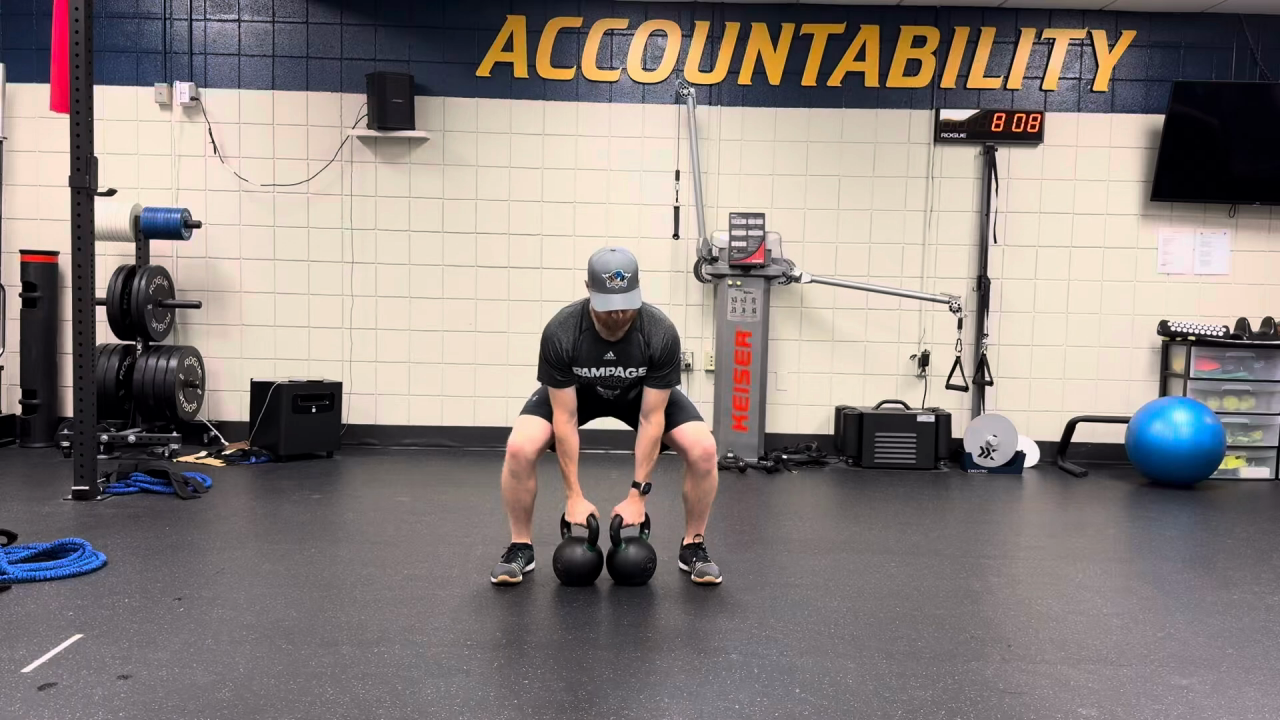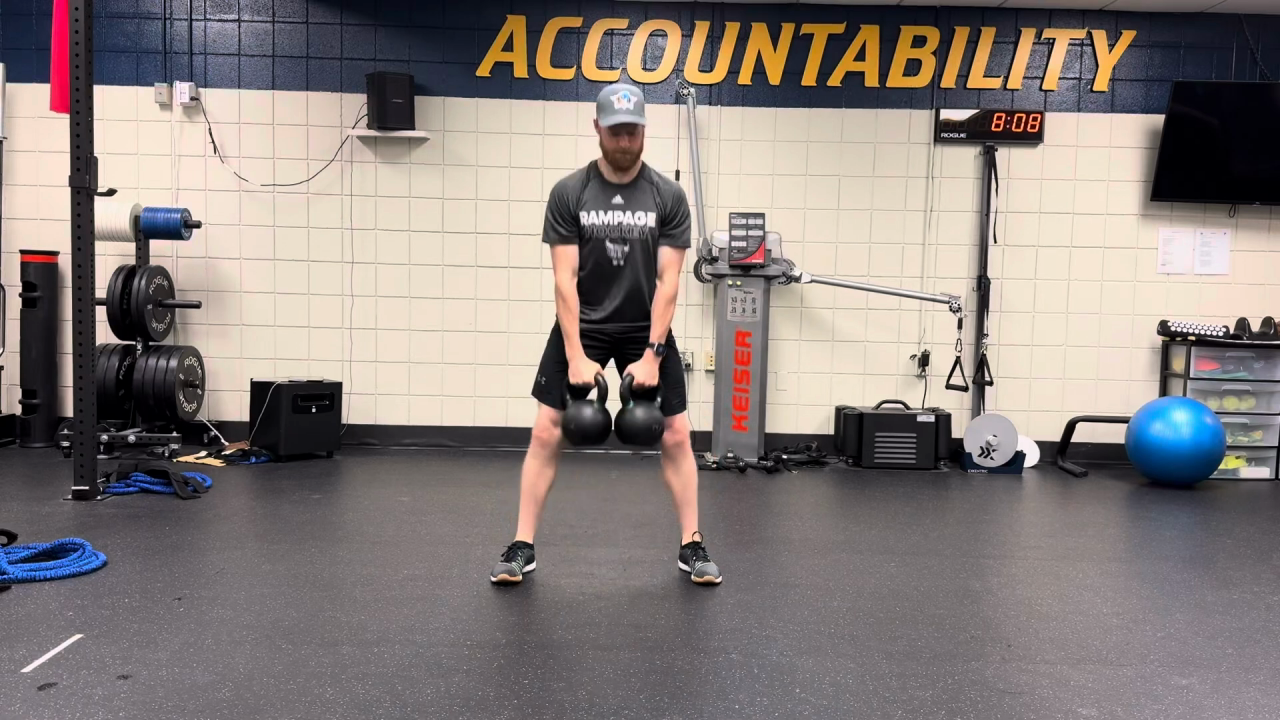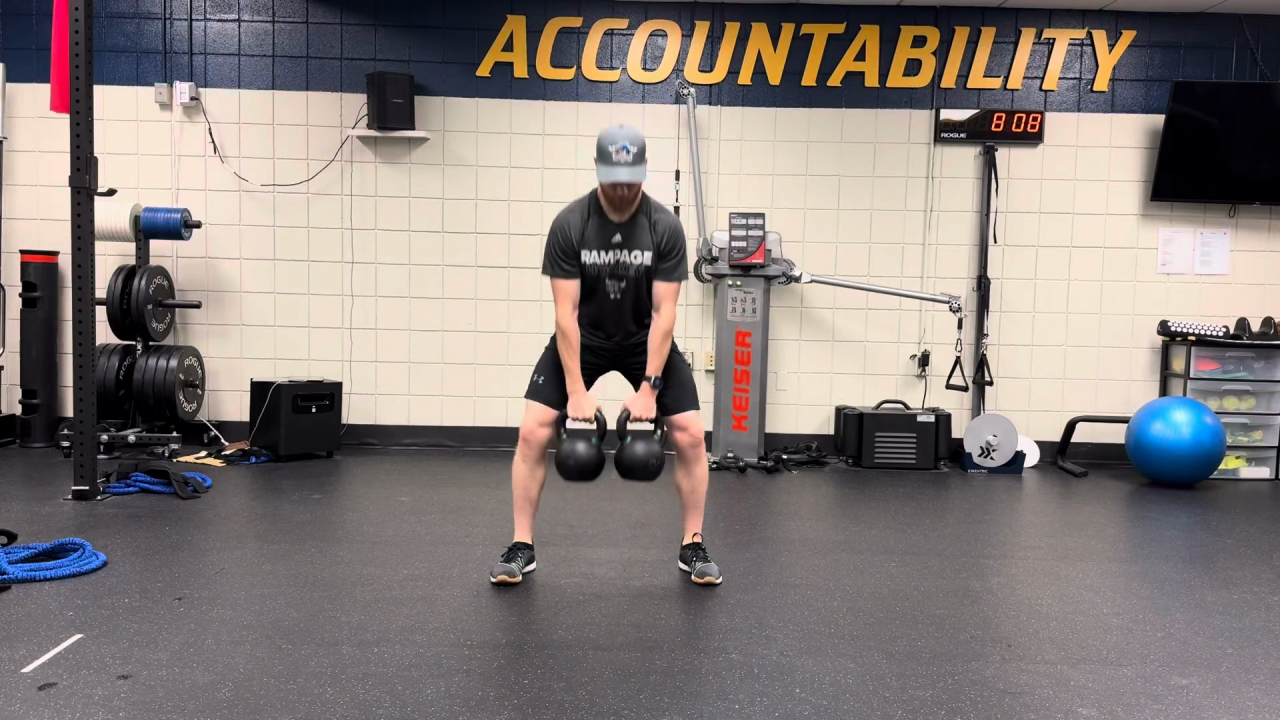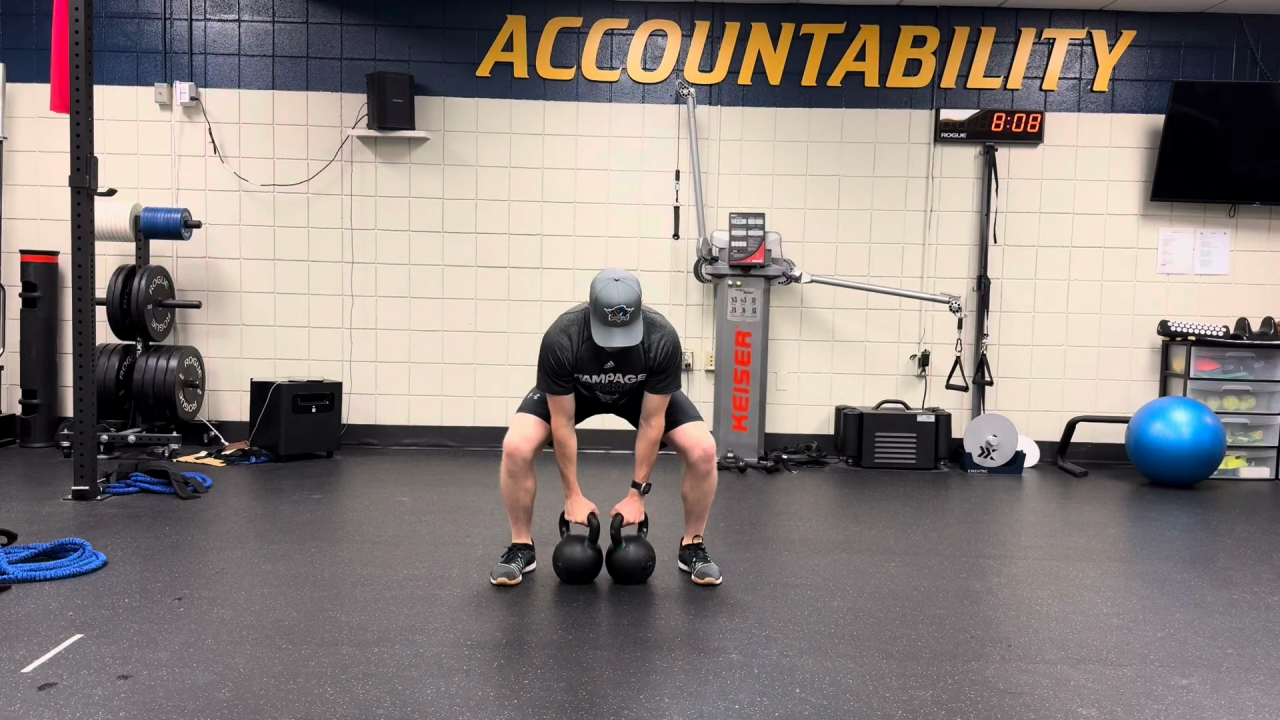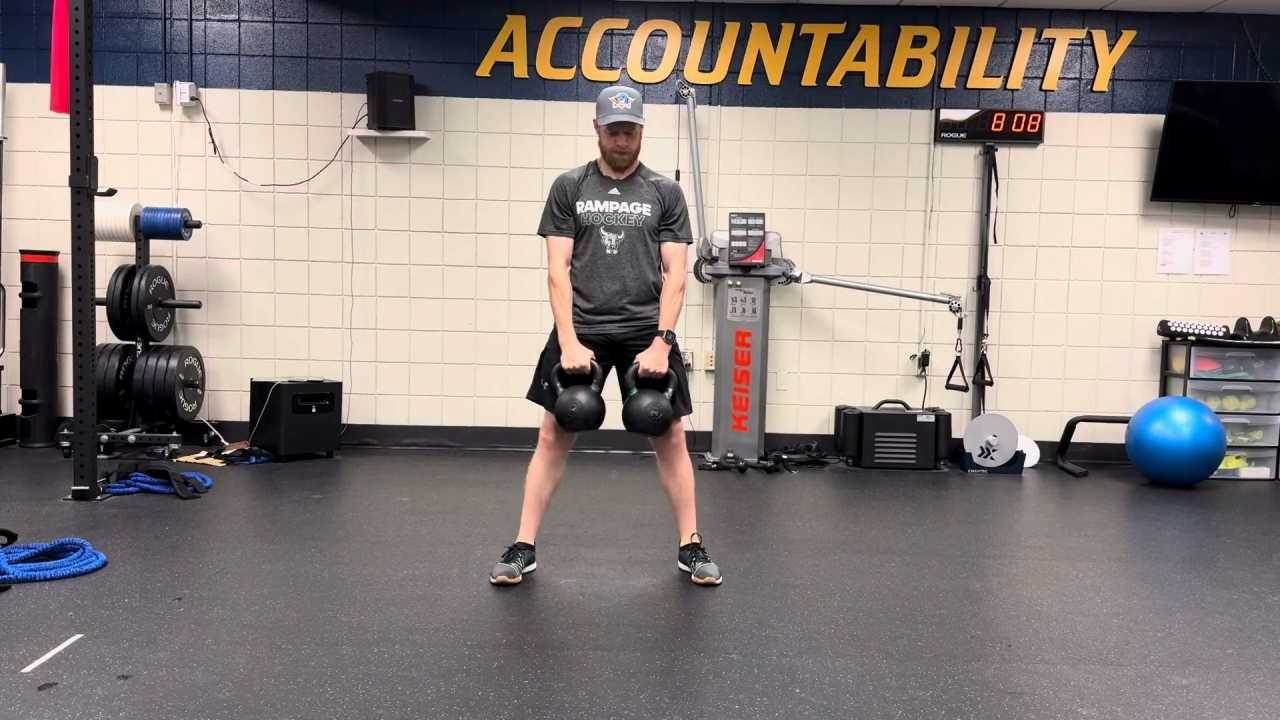
dt=1s
person 1, frame 1
left shoulder: (661, 333)
right shoulder: (560, 332)
left elbow: (651, 418)
right elbow: (565, 419)
left wrist: (637, 495)
right wrist: (574, 497)
left hip: (643, 393)
right hip: (574, 393)
left knee: (703, 449)
right knee: (520, 448)
left ankle: (693, 546)
right ankle: (520, 547)
person 1, frame 2
left shoulder: (668, 195)
right shoulder: (568, 192)
left elbow: (669, 280)
right elbow: (565, 277)
left wrist: (652, 354)
right wrist: (575, 356)
left hip: (645, 327)
right hip: (582, 324)
left knee: (676, 438)
right knee: (546, 435)
left ankle: (691, 544)
right ankle: (522, 545)
person 1, frame 3
left shoulder: (666, 227)
right shoulder: (569, 224)
left elbow: (664, 314)
right elbow: (566, 313)
left wrist: (649, 387)
right wrist: (575, 391)
left hip: (646, 342)
right hip: (582, 340)
left knee: (690, 435)
right knee: (533, 431)
left ankle: (692, 545)
right ankle: (521, 547)
person 1, frame 4
left shoulder: (663, 339)
right shoulder: (561, 338)
left elbow: (652, 421)
right elbow: (562, 422)
left wrist: (637, 494)
right wrist: (573, 496)
left hip: (643, 393)
right hip: (575, 391)
left knee: (703, 450)
right knee: (517, 447)
left ankle: (693, 546)
right ankle: (521, 547)
person 1, frame 5
left shoulder: (666, 192)
right shoulder: (568, 187)
left elbow: (675, 273)
right elbow: (558, 269)
left wrist: (663, 340)
right wrist: (568, 340)
left hip: (646, 333)
right hip: (581, 333)
left knee: (671, 439)
right knee: (553, 439)
left ankle: (691, 546)
right ankle: (523, 547)
